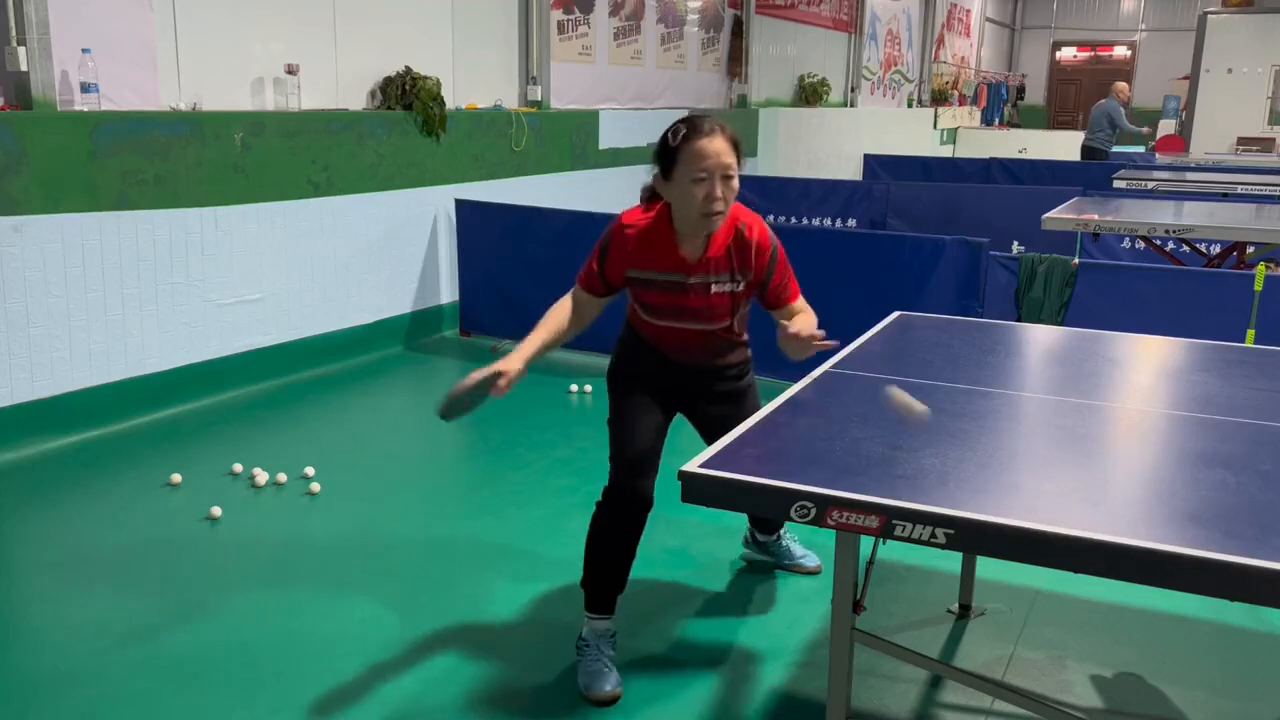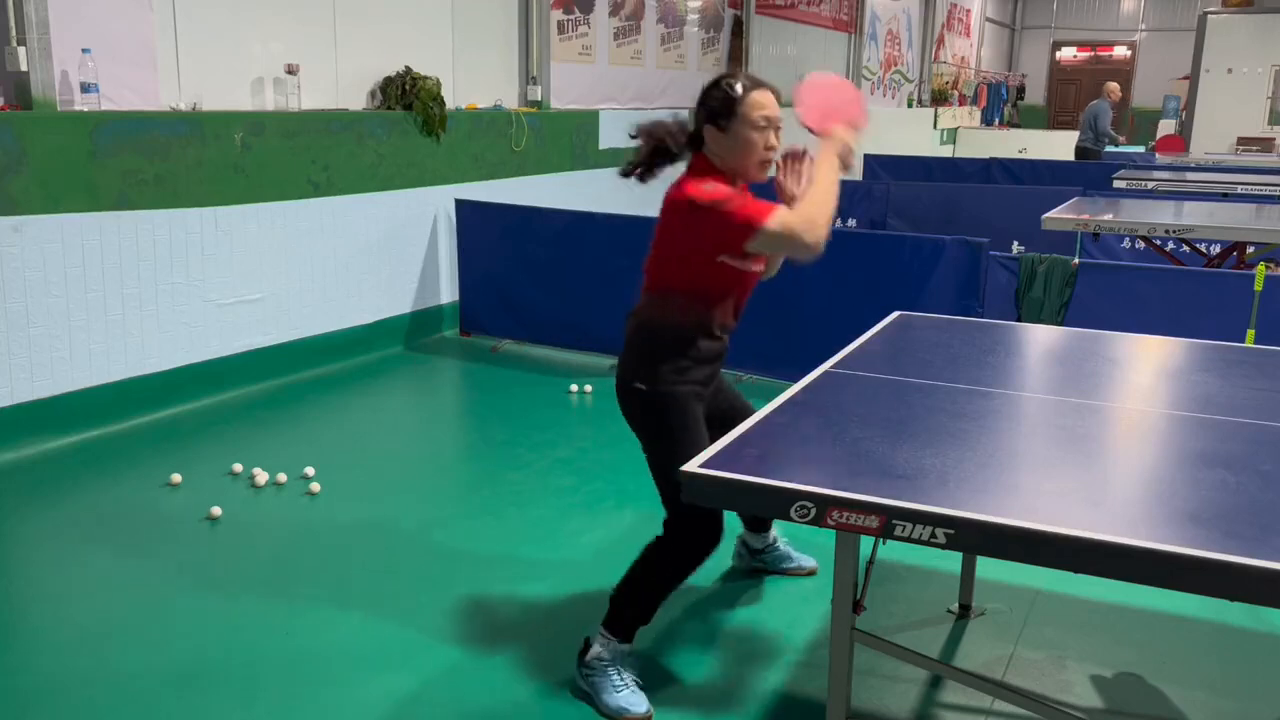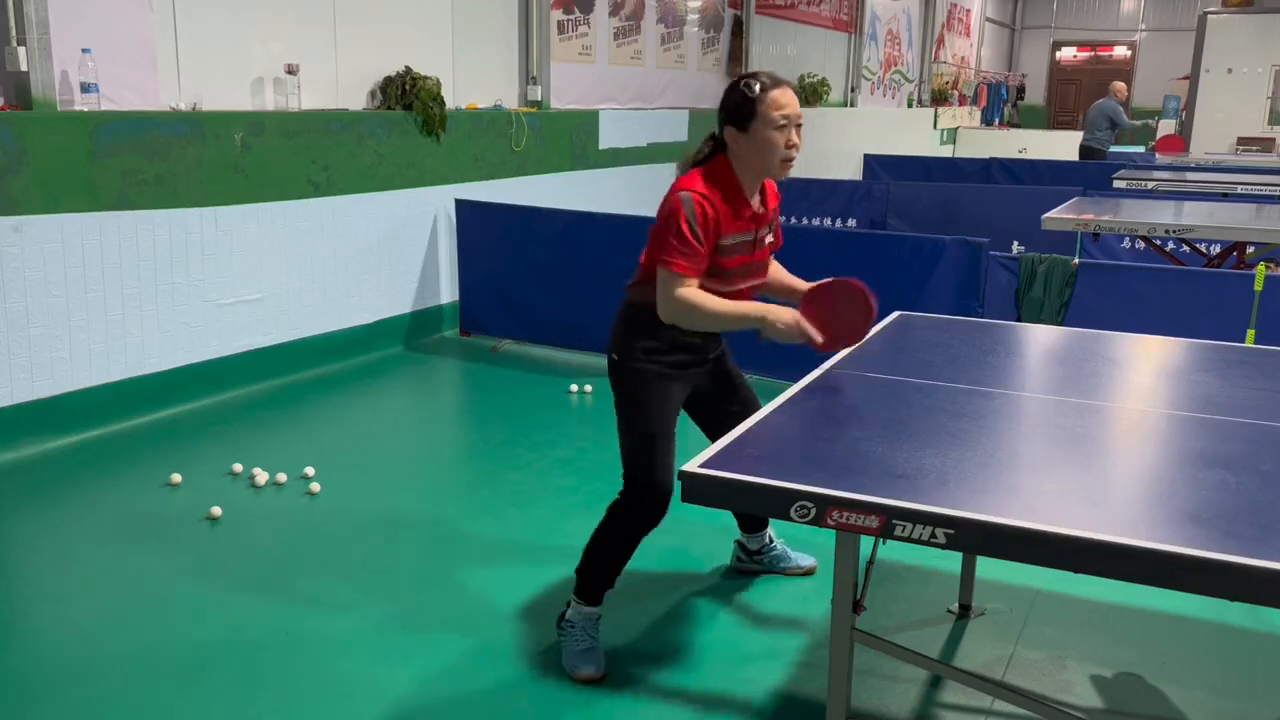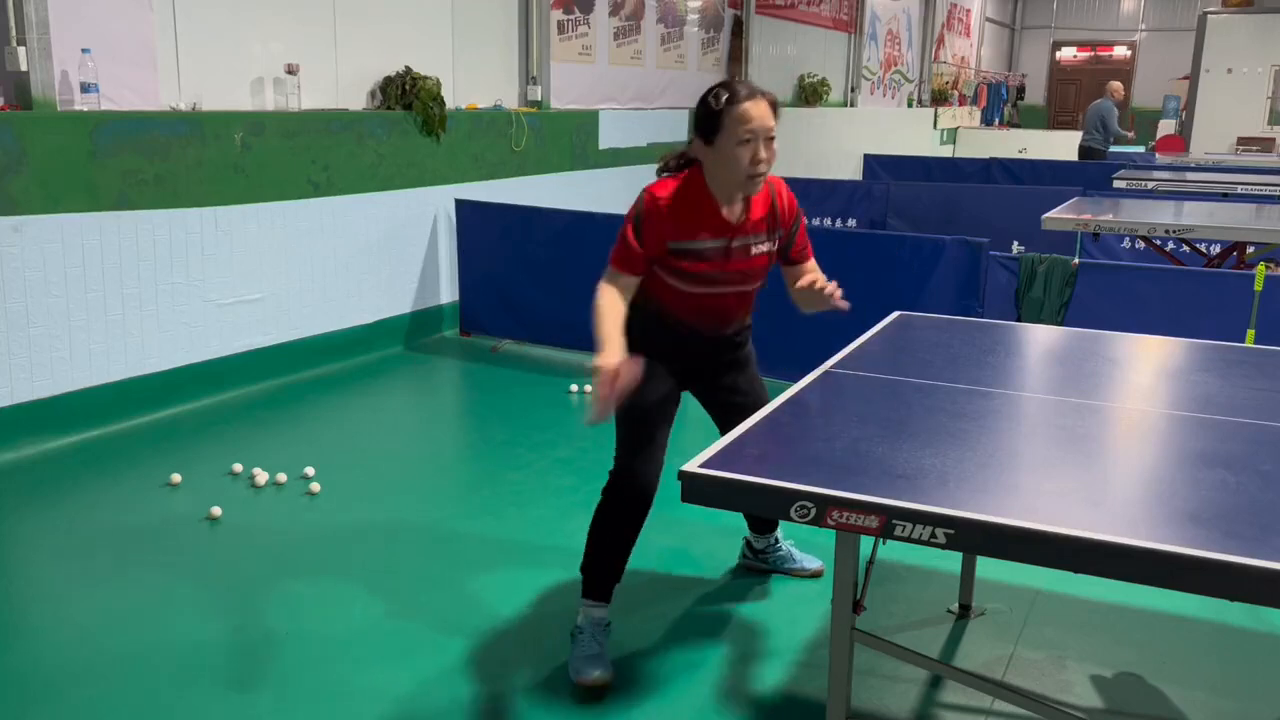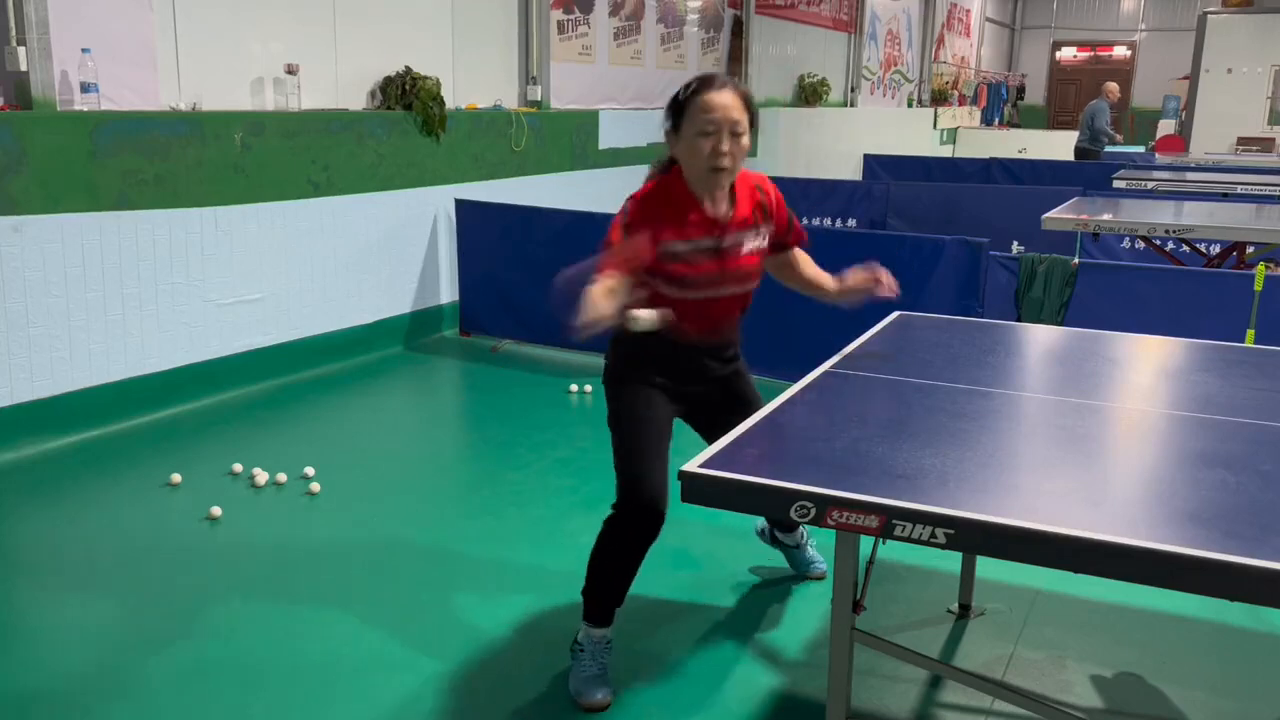
dt=0.4s
person 1, frame 1
left shoulder: (752, 237)
right shoulder: (630, 236)
left elbow: (796, 315)
right elbow: (582, 304)
left wrist: (802, 339)
right wrist: (520, 357)
left hip: (723, 374)
right hip: (645, 373)
right knee: (631, 496)
left ankle: (767, 537)
right ankle: (596, 632)
person 1, frame 2
left shoulder: (728, 191)
right shoulder: (706, 200)
left elbow: (757, 263)
right elbow: (808, 234)
left wrist: (792, 187)
right wrist: (831, 152)
left hip: (693, 366)
right hip: (660, 376)
right knee: (695, 526)
left ankle: (758, 542)
right ankle: (604, 652)
person 1, frame 3
left shoulder: (767, 194)
right shoulder: (694, 200)
right elbow: (671, 303)
left wrist: (806, 292)
right wrist: (761, 318)
left hip: (707, 348)
right hip: (649, 352)
right knee: (649, 494)
left ankle: (754, 545)
right ankle: (581, 615)
person 1, frame 4
left shoulder: (780, 202)
right shoulder: (661, 204)
left elbow: (803, 270)
right elbow: (614, 286)
left wrist: (817, 286)
right wrist: (611, 347)
left hip: (728, 347)
right hip: (658, 349)
right knee: (634, 478)
left ankle: (763, 542)
right ankle: (591, 620)
person 1, frame 5
left shoulder: (760, 195)
right shoulder: (647, 207)
left elbow: (791, 265)
right elbow: (605, 293)
left wrist: (839, 288)
right wrist: (602, 304)
left hip: (718, 362)
right hip: (645, 369)
right knee: (644, 504)
left ankle: (784, 533)
right ankle: (590, 639)
